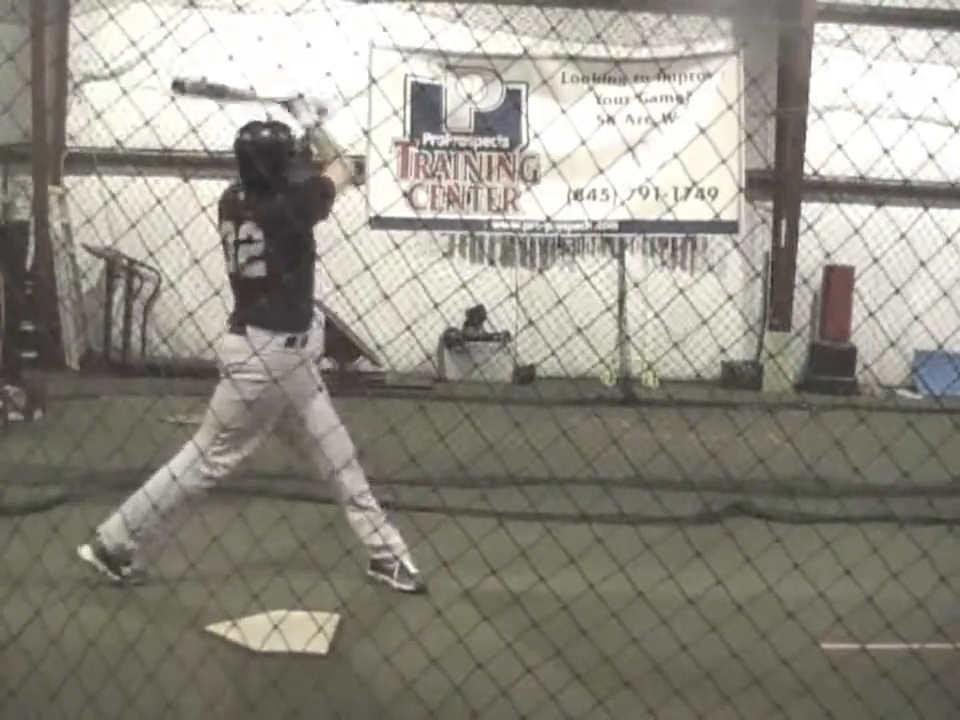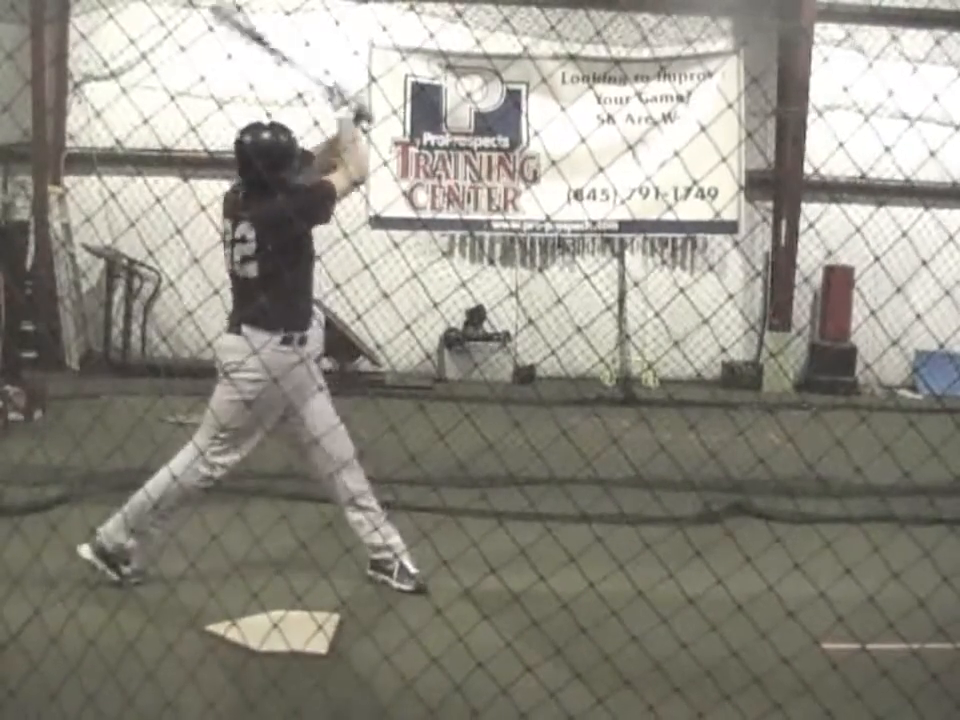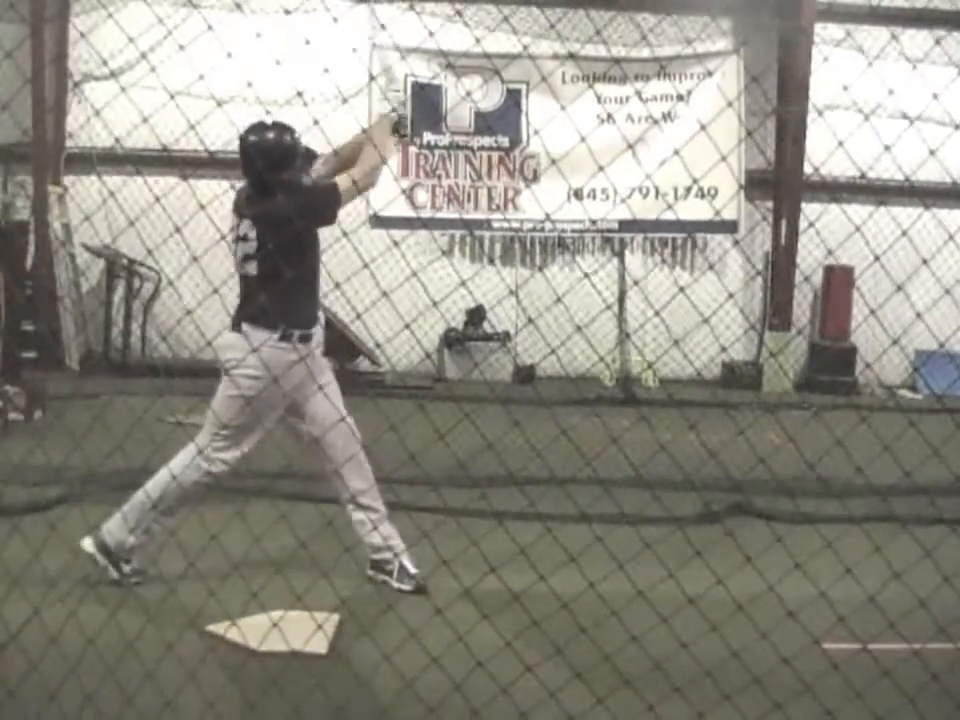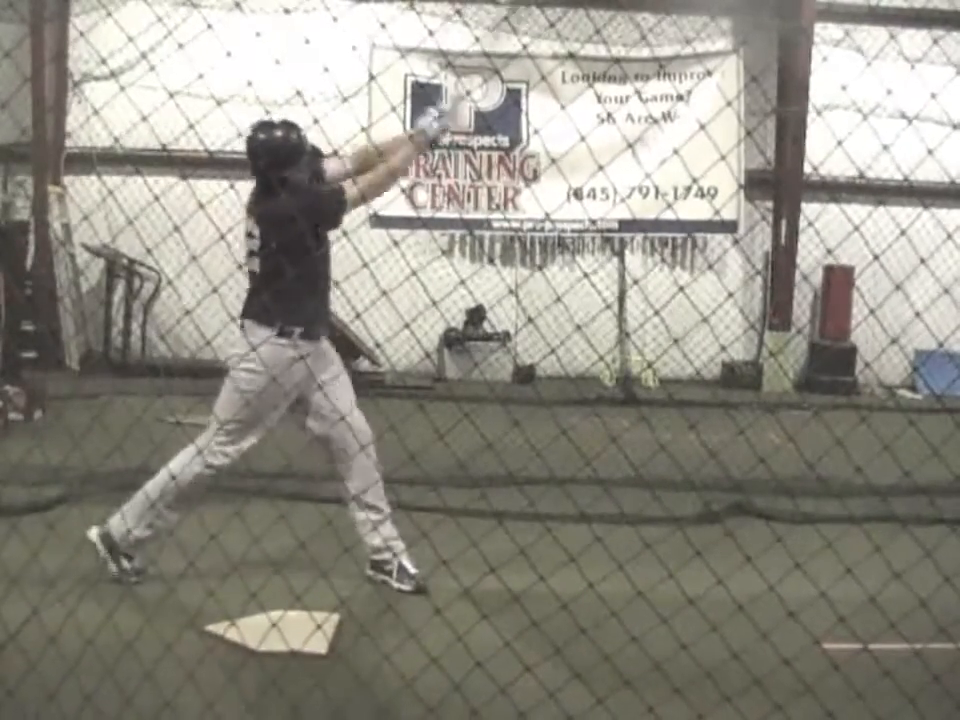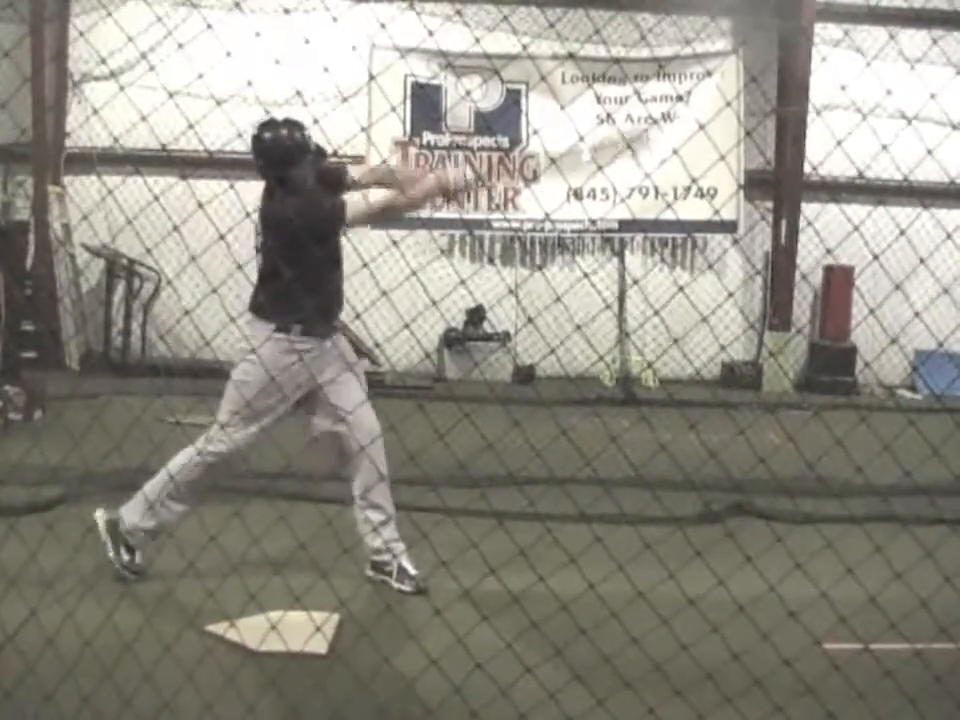
dt=0.1s
person 1, frame 1
left shoulder: (233, 200)
right shoulder: (288, 206)
right elbow: (341, 168)
left wrist: (306, 132)
right wrist: (316, 128)
left hip: (289, 352)
right hip: (263, 356)
left knee: (335, 450)
right knee: (207, 459)
left ankle: (385, 552)
right ankle: (114, 545)
person 1, frame 2
left shoulder: (240, 197)
right shoulder: (286, 208)
left elbow: (313, 172)
right elbow: (354, 171)
left wrist: (338, 136)
right wrist: (349, 132)
left hip: (289, 351)
right hip: (261, 356)
left knee: (335, 449)
right knee: (207, 457)
left ankle: (385, 552)
right ankle: (112, 544)
person 1, frame 3
left shoulder: (264, 190)
right shoulder: (286, 204)
left elbow: (332, 165)
right elbow: (362, 177)
left wrist: (377, 129)
right wrist: (384, 133)
left hip: (301, 346)
right hip: (268, 352)
left knee: (343, 443)
right knee: (210, 454)
left ankle: (384, 551)
right ankle: (112, 542)
person 1, frame 4
left shoulder: (290, 184)
right shoulder: (288, 206)
left elbow: (354, 163)
right elbow: (373, 183)
left wrist: (412, 134)
right wrist: (418, 140)
left hip: (310, 344)
right hip: (272, 349)
left knee: (355, 441)
right knee: (216, 449)
left ankle: (385, 553)
right ankle: (120, 534)
person 1, frame 5
left shoulder: (316, 177)
right shoulder: (286, 208)
left elbow: (378, 176)
right elbow: (372, 210)
left wrist: (425, 180)
right wrist: (439, 186)
left hip: (325, 340)
right hip: (278, 344)
left knee: (366, 439)
right knee: (217, 444)
left ankle: (384, 553)
right ankle: (126, 526)
